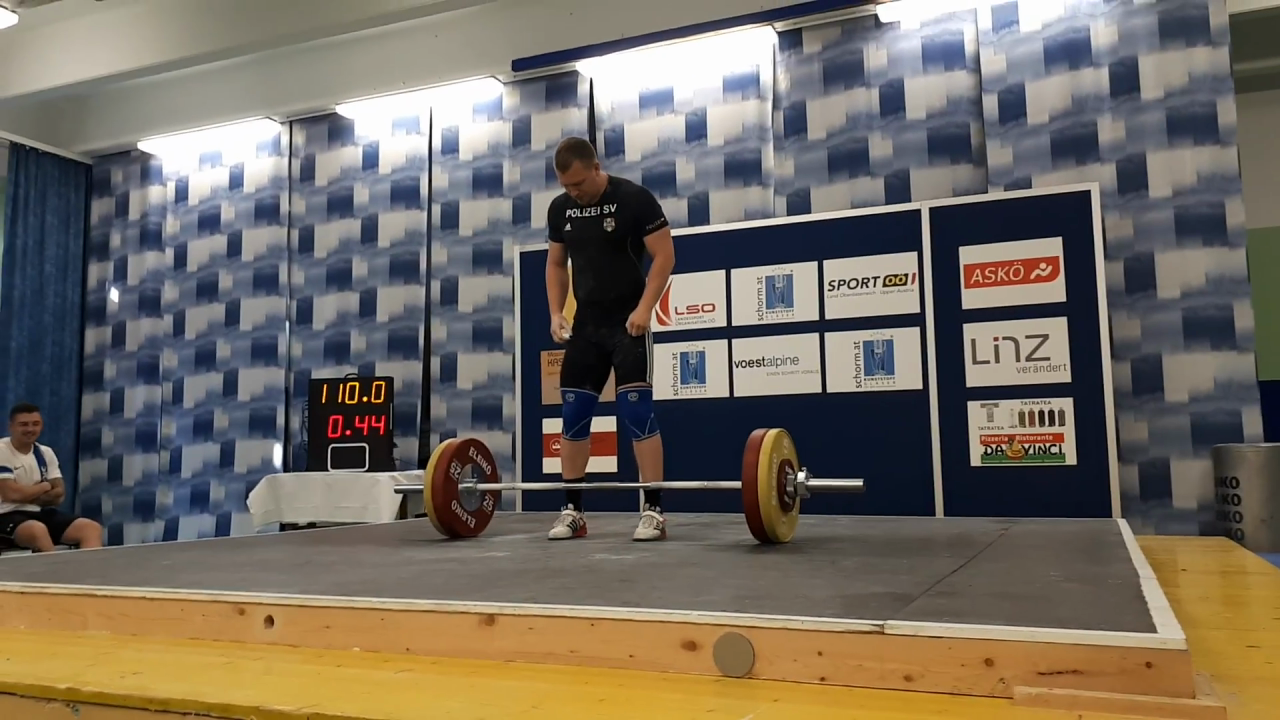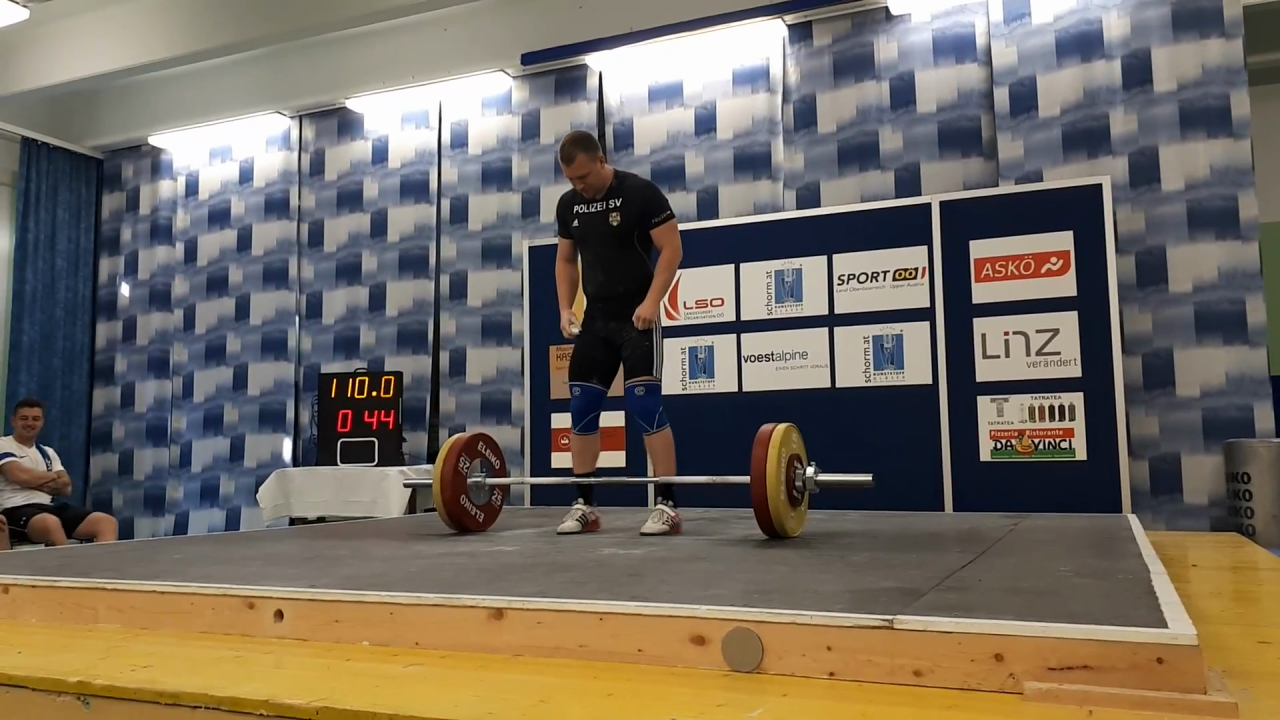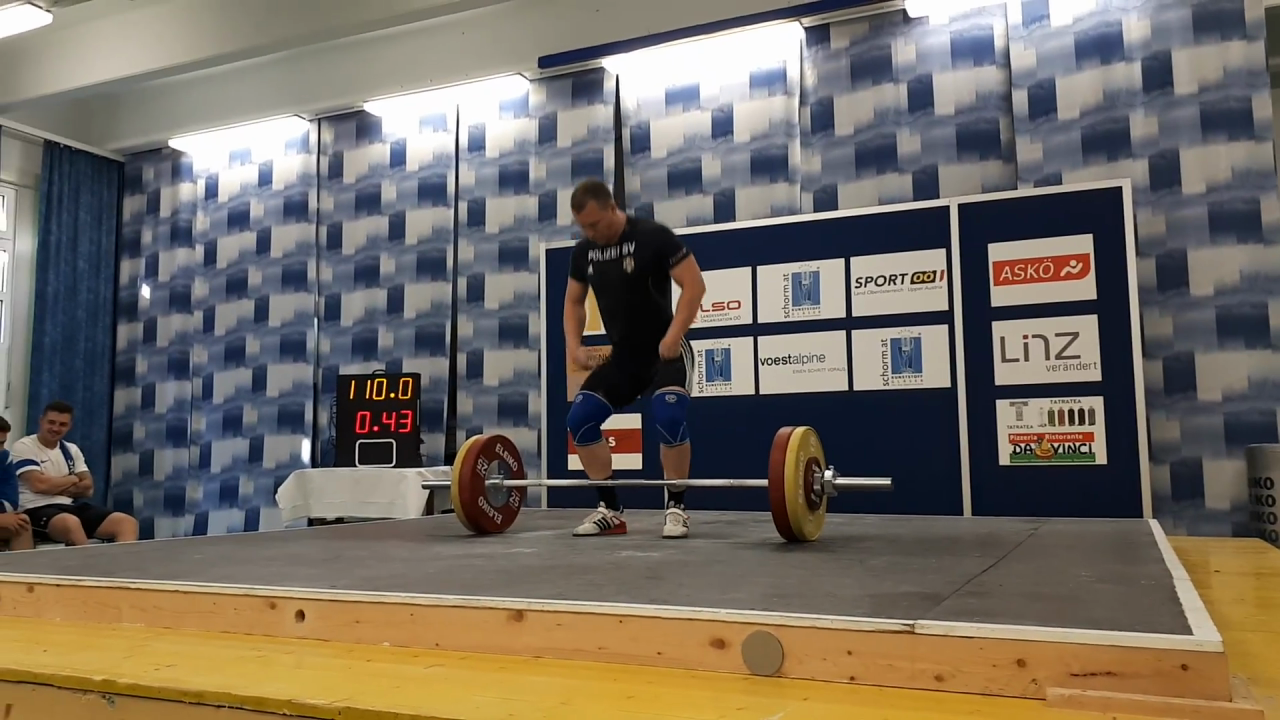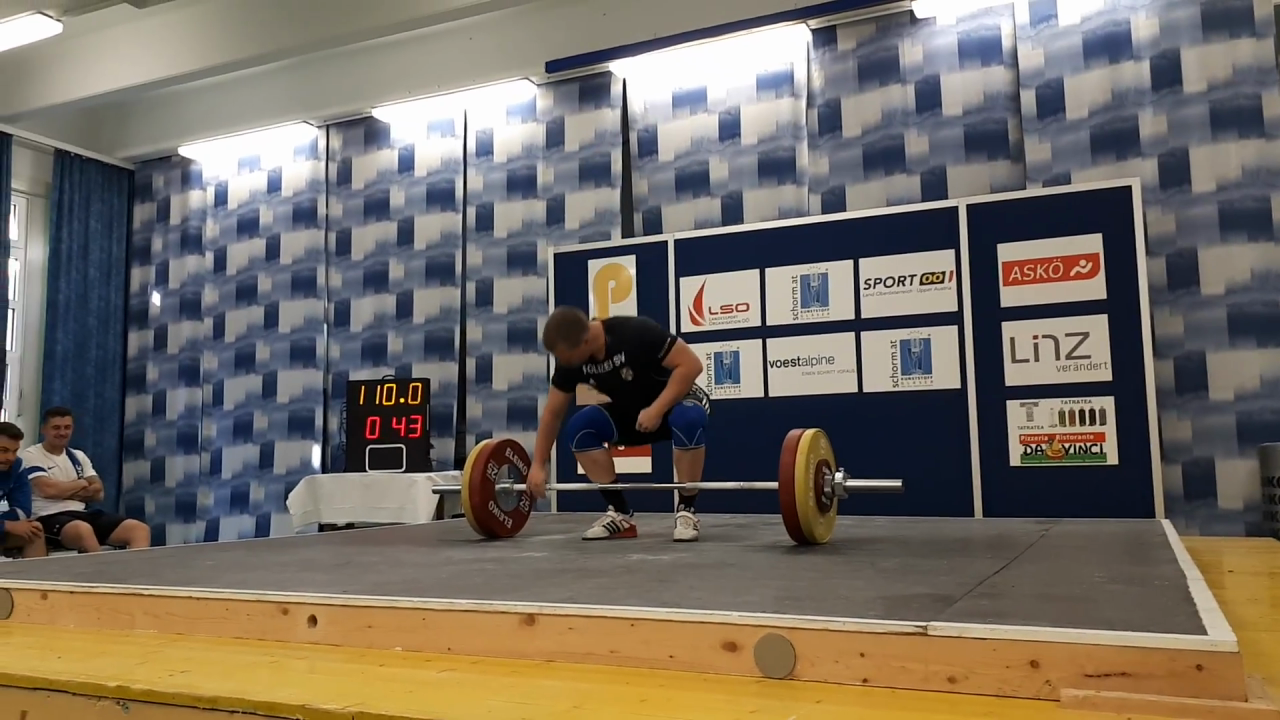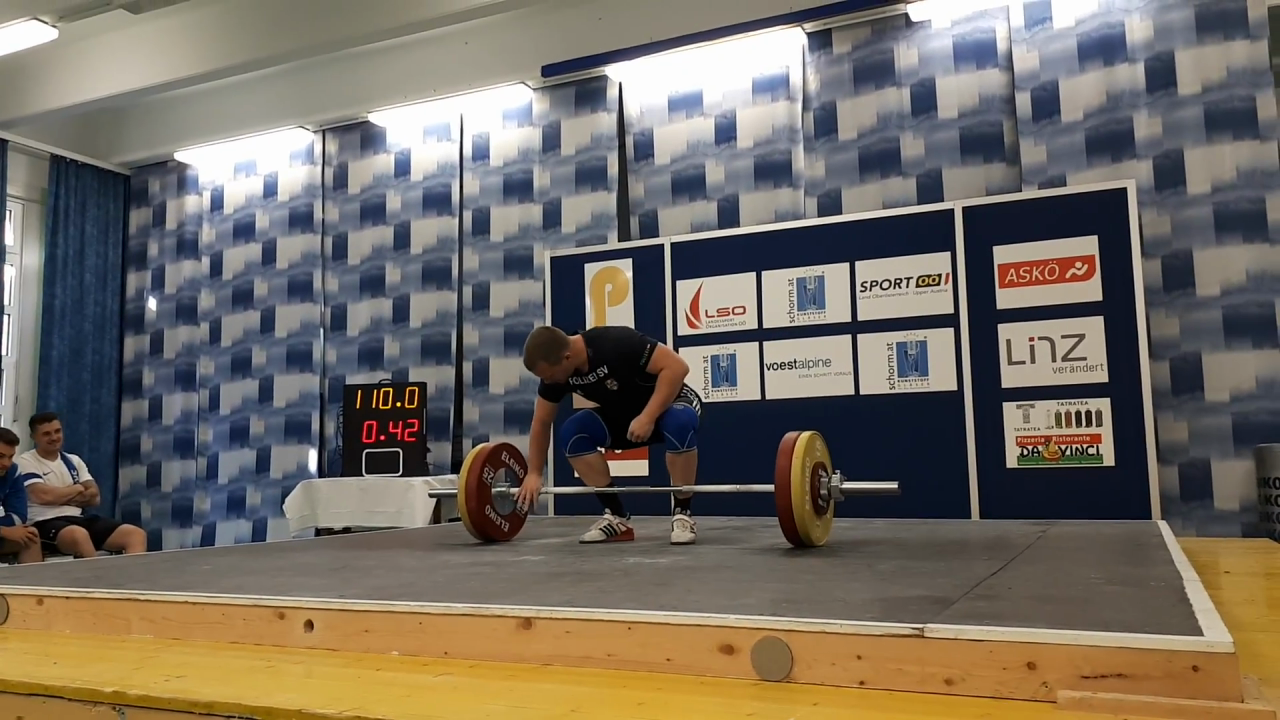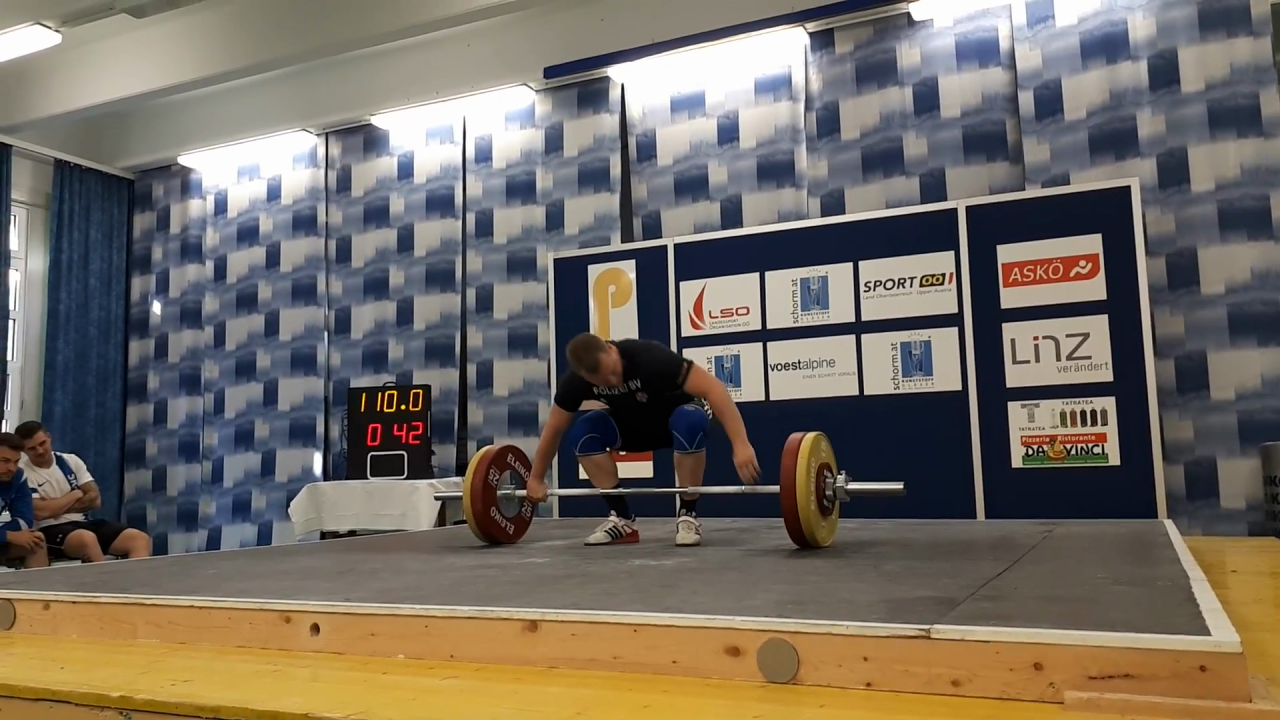
dt=0.5s
person 1, frame 1
left shoulder: (635, 199)
right shoulder: (560, 209)
left elbow: (664, 256)
right elbow: (555, 263)
left wrist: (644, 307)
right wrist: (556, 313)
left hip: (627, 322)
right hip: (585, 325)
left knee: (635, 411)
right knee: (573, 414)
left ankle: (652, 510)
right ankle: (573, 509)
person 1, frame 2
left shoulder: (640, 192)
right shoulder: (568, 204)
left elbow: (671, 249)
right elbow: (565, 260)
left wrist: (651, 302)
right wrist: (565, 308)
left hip: (636, 316)
right hip: (594, 319)
left knee: (644, 406)
right knee: (582, 409)
left ankle: (666, 504)
right ankle: (585, 505)
person 1, frame 3
left shoulder: (652, 236)
right shoulder: (583, 252)
left elbow: (694, 283)
right elbow: (573, 302)
left wrist: (674, 335)
right wrist: (574, 344)
left hip: (665, 351)
right hip: (623, 355)
left knee: (668, 412)
right knee: (579, 418)
left ankle: (676, 507)
right ankle: (610, 509)
person 1, frame 4
left shoulder: (637, 334)
right shoulder: (570, 362)
left elbow: (690, 364)
right elbow: (553, 413)
left wrist: (656, 410)
right wrist: (538, 465)
left hip: (677, 402)
right hip: (632, 414)
left knee: (687, 419)
right knee: (580, 427)
left ankle: (686, 511)
right ankle: (620, 514)
person 1, frame 5
left shoulder: (616, 343)
right shoulder: (554, 371)
left elbow: (677, 367)
right elbow: (542, 422)
left wrist: (647, 418)
right wrist: (534, 473)
left hip: (671, 401)
left knee: (679, 423)
right knee: (573, 432)
left ankle: (682, 514)
right ankle: (617, 517)
person 1, frame 6
left shoulder: (649, 357)
right shoulder: (576, 382)
left elbow: (713, 388)
right elbow: (554, 429)
left wrist: (741, 445)
right wrist: (536, 479)
left hip: (679, 412)
right hip: (636, 424)
left knee: (689, 423)
right knee: (583, 432)
left ankle: (688, 515)
right ankle: (622, 518)
